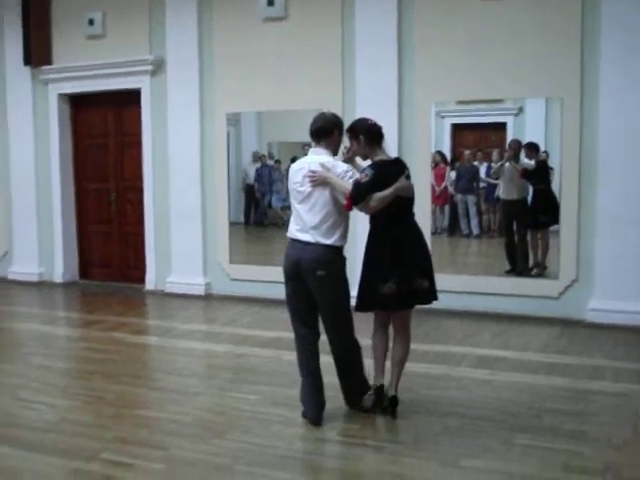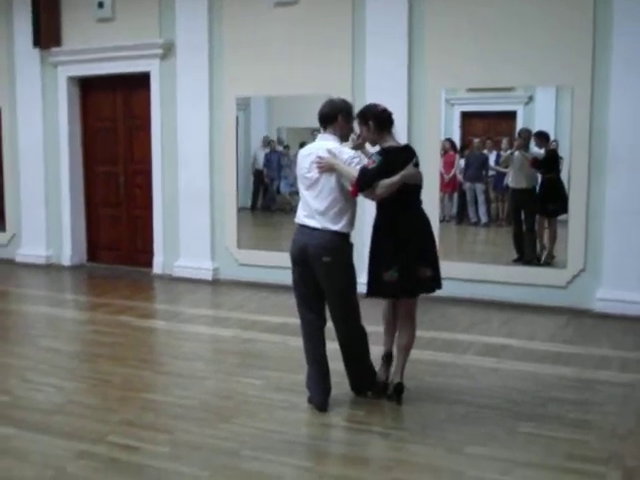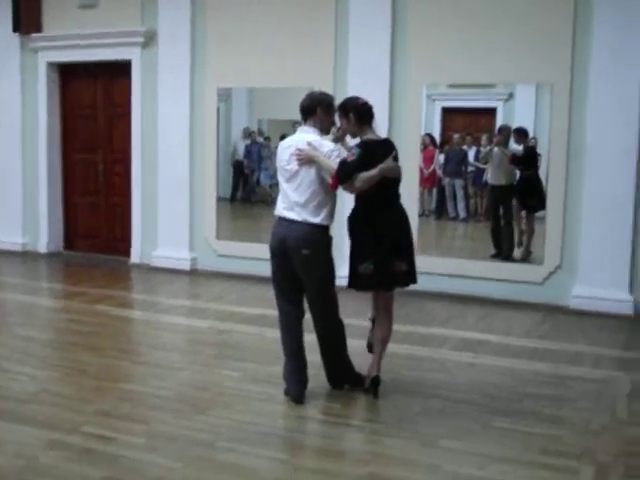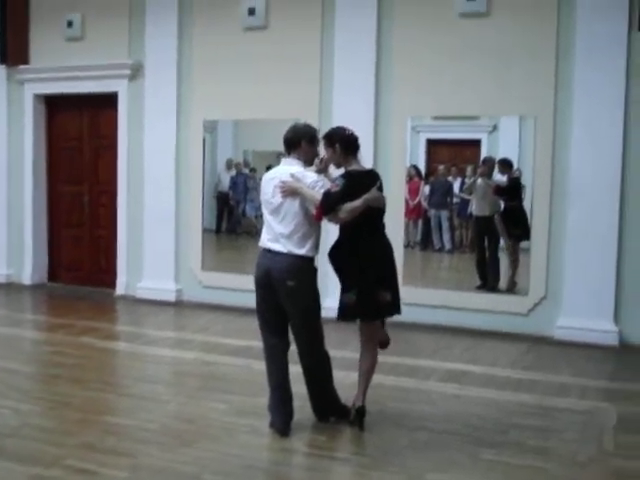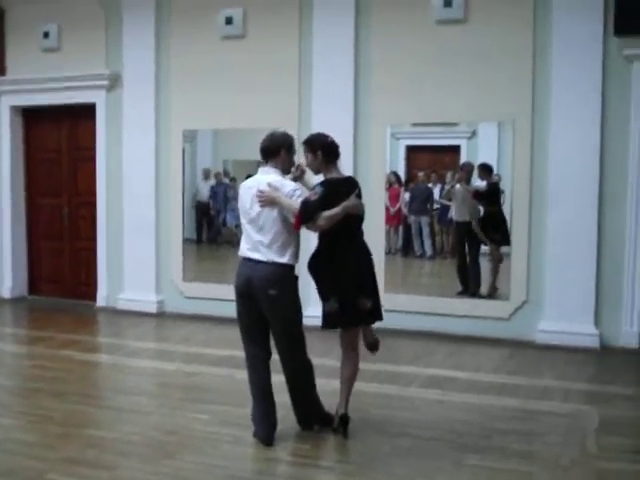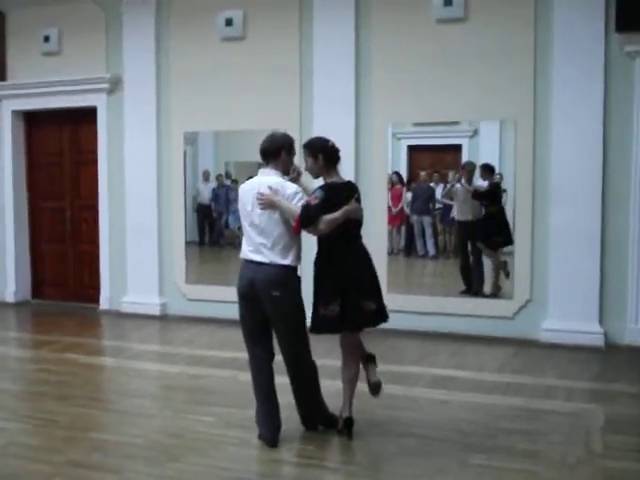
dt=0.3s
person 1, frame 1
left shoulder: (295, 168)
right shoulder: (338, 170)
right elbow: (368, 204)
right wrist: (396, 188)
left hip: (294, 252)
right hip: (323, 257)
left knee: (304, 333)
right knee: (340, 332)
left ankle: (312, 406)
right ankle: (357, 395)
person 1, frame 2
left shoulder: (304, 154)
right shoulder: (346, 156)
right elbow: (375, 191)
right wrist: (404, 175)
left hip: (301, 238)
right hip: (330, 243)
left knee: (311, 319)
right knee: (346, 318)
left ankle: (318, 392)
right ankle: (364, 381)
person 1, frame 3
left shoulder: (285, 146)
right shoulder: (325, 148)
right elbow: (354, 184)
right wrist: (383, 169)
left hip: (281, 230)
right hip: (309, 235)
left knee: (289, 311)
right knee: (324, 311)
left ankle: (294, 384)
right ankle: (340, 375)
person 1, frame 4
left shoulder: (268, 178)
right shoulder: (309, 180)
right elbow: (339, 214)
right wrist: (367, 199)
left hip: (265, 261)
right hip: (294, 267)
left knee: (274, 343)
right knee: (310, 342)
left ankle: (280, 417)
right ankle: (326, 407)
person 1, frame 5
left shoulder: (245, 187)
right shoulder: (287, 187)
right elbow: (317, 222)
right wrist: (346, 206)
left hip: (245, 271)
right hip: (275, 275)
left knee: (256, 352)
right knee: (292, 351)
left ankle: (263, 426)
right ankle: (310, 415)
person 1, frame 6
left shoulder: (245, 189)
right shoulder: (287, 190)
right elbow: (318, 226)
right wrist: (346, 211)
left hip: (247, 273)
right hip: (277, 277)
left knee: (258, 354)
right knee: (296, 352)
left ankle: (267, 428)
right ankle: (314, 416)
person 2, frame 1
left shoulder: (376, 170)
right shoulder: (398, 165)
left elbow: (356, 196)
left wrist: (330, 177)
right wrist: (353, 167)
left hip: (386, 249)
right hip: (408, 247)
left knee: (381, 319)
right knee: (401, 323)
left ankle: (378, 384)
right ankle: (391, 391)
person 2, frame 2
left shoulder: (385, 157)
right shoulder: (407, 152)
left elbow: (362, 182)
left wrist: (336, 164)
left hip: (393, 236)
right hip: (414, 234)
left knee: (393, 301)
right knee: (406, 311)
left ankle: (388, 355)
right ankle: (397, 378)
person 2, frame 3
left shoulder: (364, 149)
right shoulder: (387, 146)
left elbow: (342, 175)
left wrist: (316, 156)
left hip: (372, 228)
right hip: (392, 226)
right knee: (384, 303)
right ankle: (373, 372)
person 2, frame 4
left shoulder: (349, 180)
right shoulder: (372, 176)
left elbow: (326, 206)
left wrist: (300, 188)
left hip: (356, 259)
right hip: (376, 256)
right knee: (367, 336)
right ankle: (359, 402)
person 2, frame 5
left shoulder: (327, 187)
right shoulder: (351, 184)
left elbow: (304, 215)
left wrist: (278, 198)
left hip: (336, 267)
right hip: (356, 263)
right knee: (348, 343)
right ankle: (342, 410)
person 2, frame 6
left shoulder: (327, 192)
right shoulder: (349, 188)
left elbow: (305, 219)
left wrist: (277, 201)
left hip: (337, 272)
right hip: (356, 268)
right knee: (348, 345)
right ankle: (346, 413)
person 3, frame 1
left shoulder: (526, 165)
right shoulder: (503, 166)
right elbow: (493, 174)
left wrist: (512, 162)
right wrist: (504, 161)
left hip: (520, 203)
right hip: (506, 203)
left knee: (521, 236)
right knee: (508, 236)
left ankle: (523, 267)
right ankle: (513, 265)
person 3, frame 2
right shoulder: (512, 155)
right elbow: (502, 163)
left wrist: (523, 152)
right wrist: (514, 150)
left hip: (529, 192)
right hip: (515, 191)
left knee: (529, 225)
right knee: (516, 225)
left ankle: (530, 256)
right ankle: (520, 254)
person 3, frame 3
right shoulder: (492, 151)
right elbow: (481, 159)
left wrist: (502, 148)
right wrist: (493, 146)
left hip: (508, 188)
right hip: (494, 188)
left knee: (508, 221)
right knee: (494, 221)
left ankle: (508, 251)
right ankle: (498, 249)
person 3, frame 4
right shoulder: (476, 182)
right elbow: (465, 190)
right wrist: (477, 177)
left hip: (493, 219)
right hip: (479, 219)
left knee: (493, 252)
right knee: (480, 252)
left ankle: (493, 282)
right ankle: (484, 280)
person 3, frame 5
right shoulder: (456, 188)
right wrist: (455, 183)
left hip: (473, 224)
right hip: (459, 225)
left knee: (473, 258)
right knee: (460, 258)
left ankle: (474, 288)
right ankle: (465, 286)
person 3, frame 6
right shoulder: (456, 187)
right elbow: (444, 195)
right wrist: (454, 182)
left hip: (476, 224)
right hip: (461, 224)
left knee: (476, 257)
right knee: (463, 257)
left ankle: (478, 287)
right ankle: (469, 285)
person 4, frame 1
left shoulder: (541, 164)
right shoulder: (539, 164)
left elbow: (526, 175)
right elbow: (530, 178)
left hip: (544, 200)
right hip: (538, 199)
left knee: (543, 234)
right knee: (533, 233)
left ankle: (542, 265)
right ankle: (536, 262)
person 4, frame 2
left shoulder: (551, 153)
right shoulder: (548, 153)
left elbow: (536, 164)
right elbow: (540, 167)
left hip: (553, 189)
right hip: (546, 188)
left knee: (551, 223)
right knee: (540, 220)
left ankle: (549, 254)
right ankle: (542, 247)
person 4, frame 3
left shoulder: (530, 150)
right shoulder: (527, 149)
left elbow: (515, 161)
right elbow: (519, 163)
left hip: (531, 185)
right hip: (524, 184)
left knee: (529, 219)
left ankle: (526, 249)
right ankle: (522, 237)
person 4, frame 4
left shoulder: (514, 181)
right shoulder: (511, 180)
left elbow: (499, 191)
right elbow: (503, 194)
left hip: (515, 216)
right hip: (510, 214)
person 4, frame 5
left shoulder: (493, 186)
right shoulder: (491, 185)
left elbow: (478, 195)
right elbow: (483, 199)
left hip: (494, 221)
right hip: (490, 220)
person 4, frame 6
left shoulder: (494, 186)
right shoulder: (492, 186)
left elbow: (478, 195)
right elbow: (484, 199)
left wrist: (464, 184)
left hip: (495, 222)
right hip: (490, 221)
left knee: (487, 249)
right knee: (489, 250)
